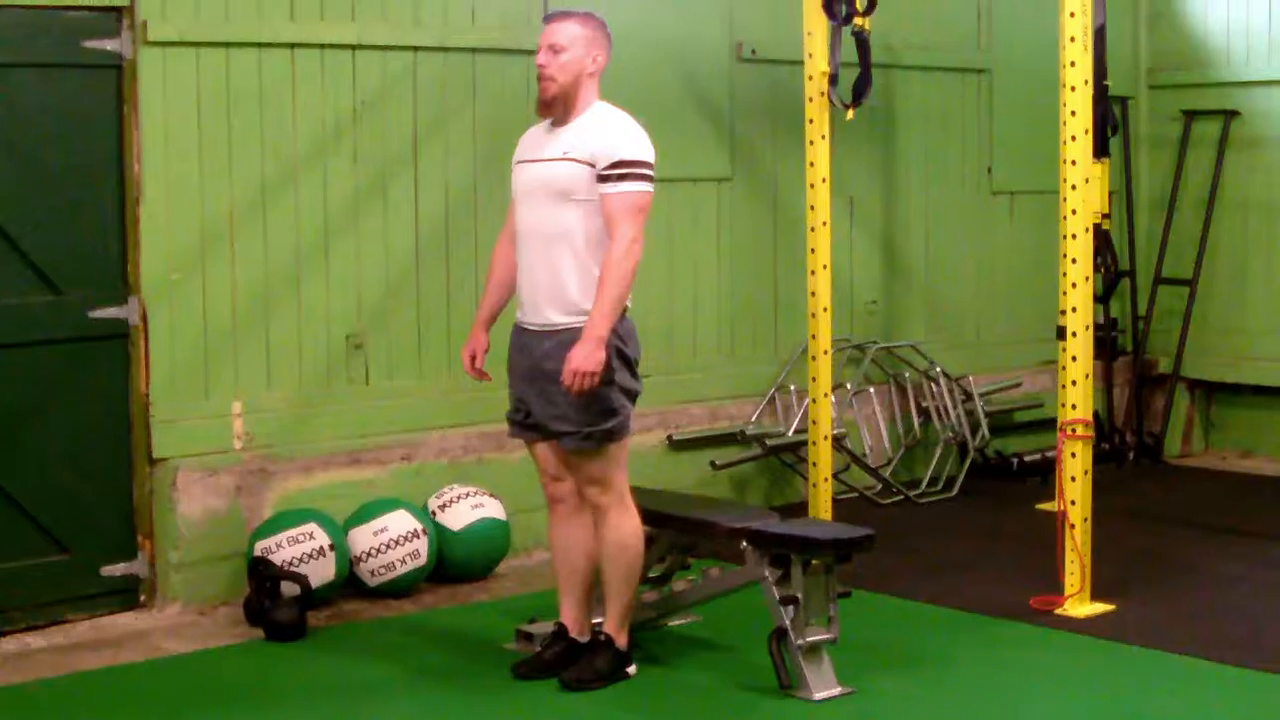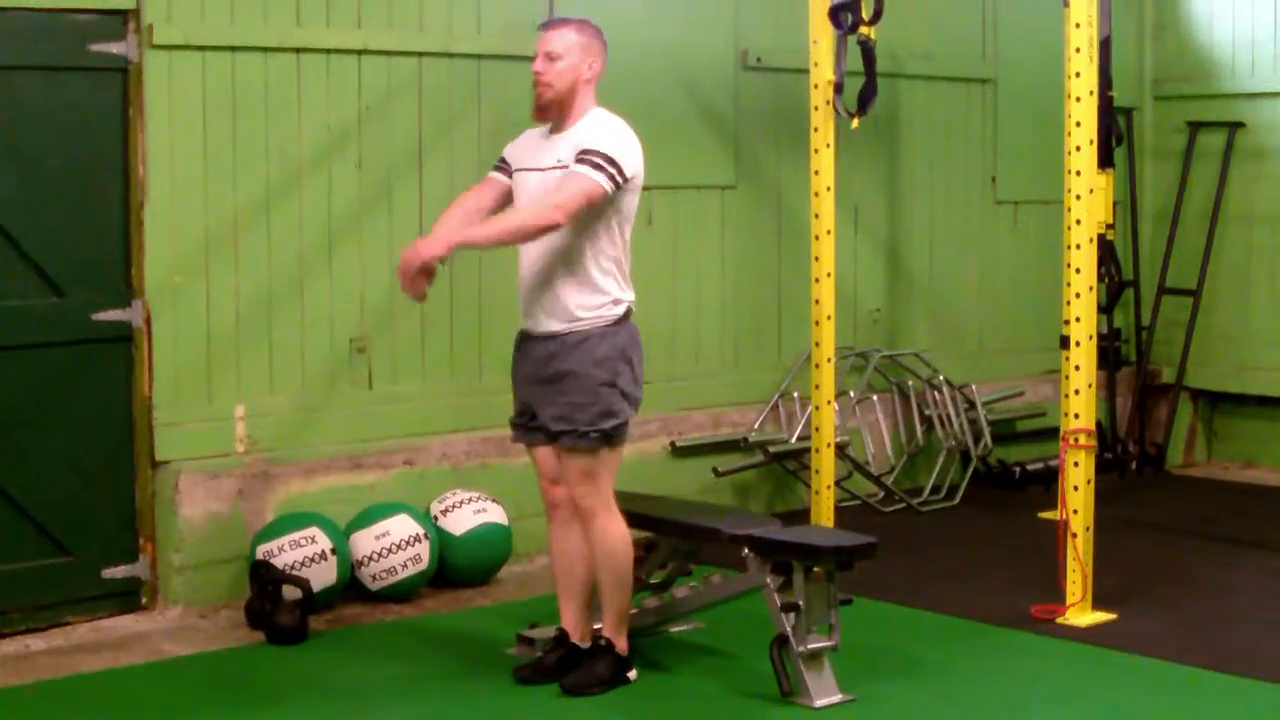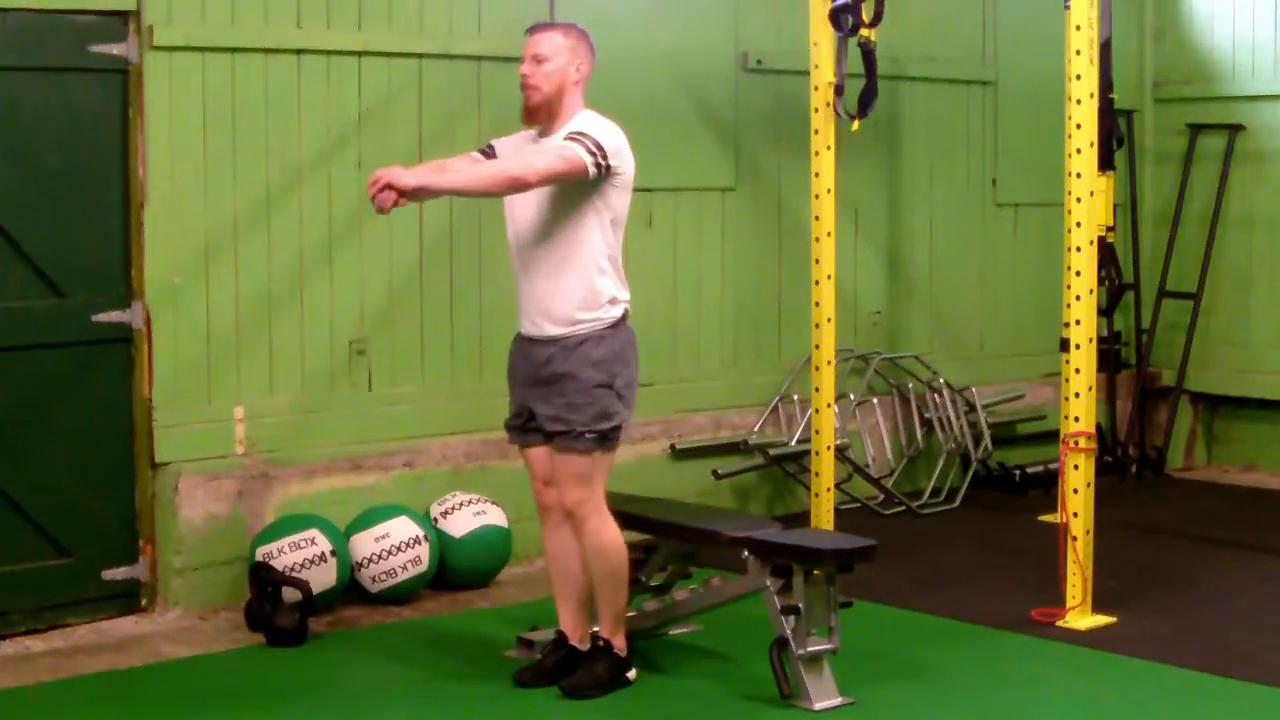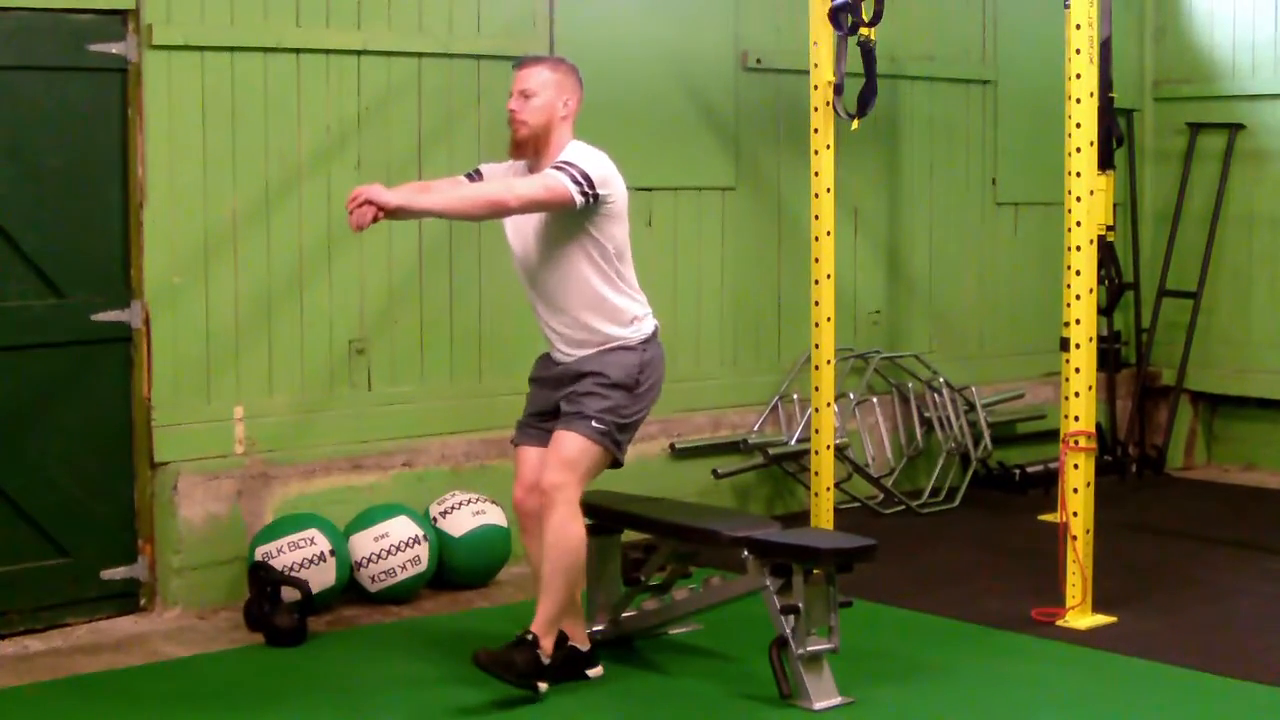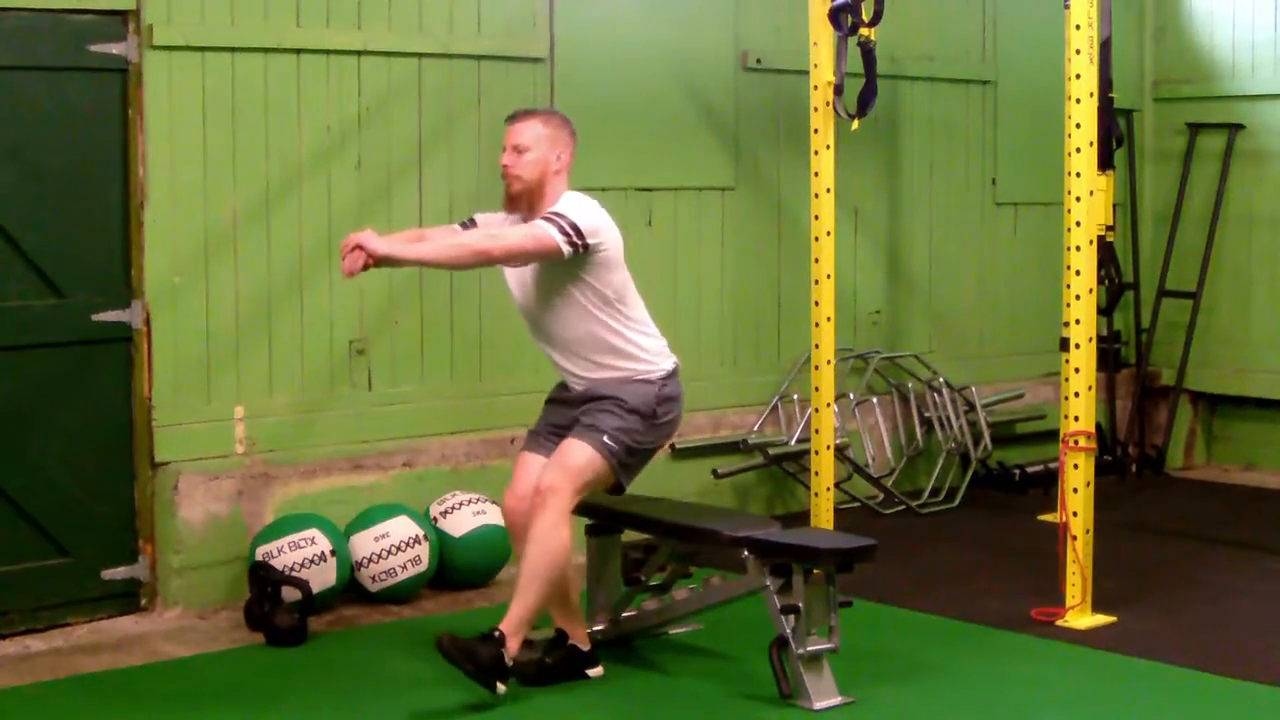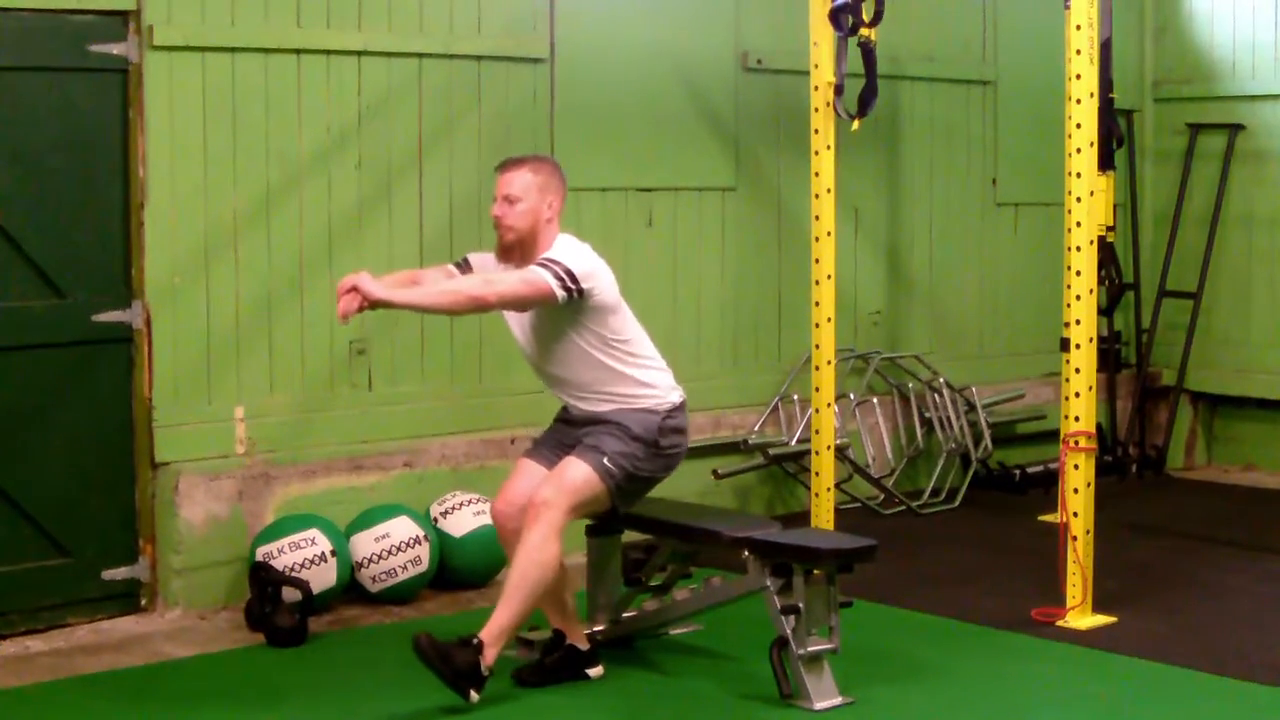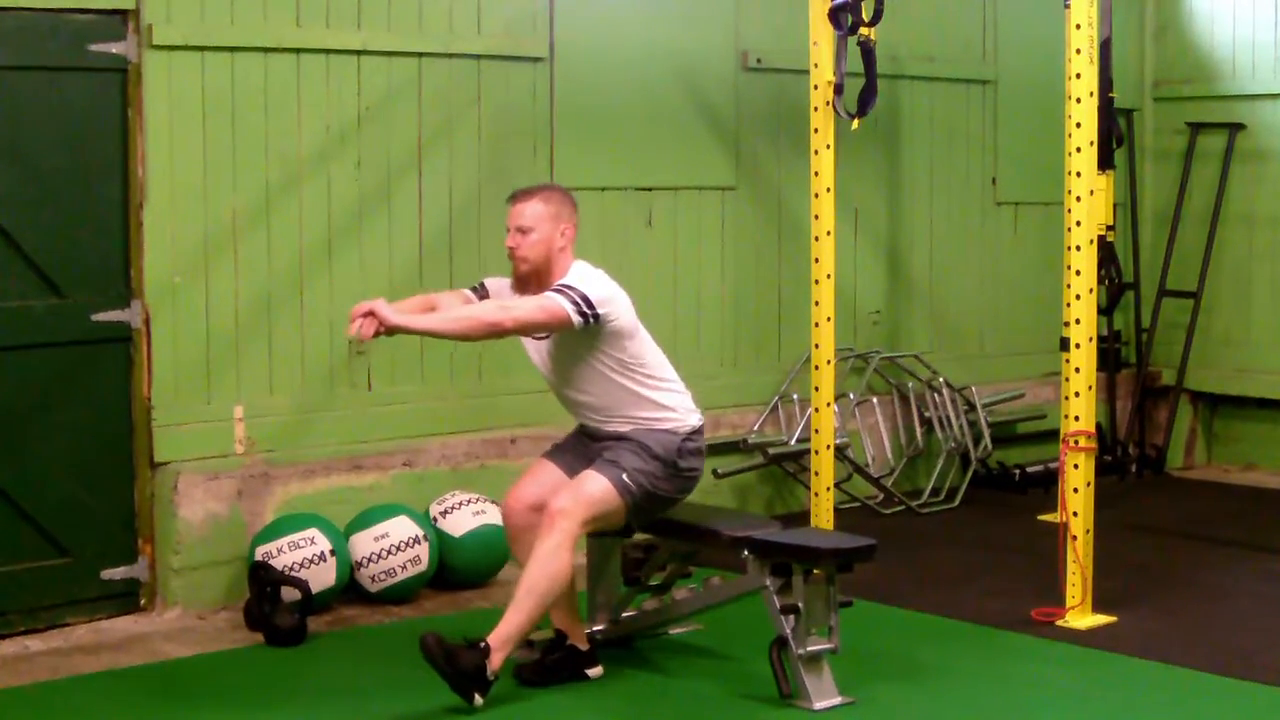
dt=0.5s
person 1, frame 1
left shoulder: (616, 135)
right shoulder: (530, 141)
left elbow: (625, 244)
left wrist: (594, 336)
right wrist: (482, 324)
left hip: (585, 341)
right hip: (531, 338)
left knee: (605, 494)
right knee: (560, 492)
left ankle: (616, 644)
right ankle: (572, 632)
person 1, frame 2
left shoulder: (610, 138)
right shoulder: (527, 145)
left elbow: (552, 215)
right elbow: (475, 202)
left wrist: (446, 240)
right wrist: (430, 245)
left hip: (593, 342)
right hip: (537, 340)
left knee: (592, 500)
right knee: (557, 497)
left ankle: (615, 649)
right ankle: (573, 639)
person 1, frame 3
left shoulder: (598, 137)
right shoulder: (519, 142)
left elbow: (523, 178)
right elbow: (455, 168)
left wrist: (416, 182)
right wrist: (406, 180)
left hip: (590, 345)
right hip: (534, 344)
left knee: (582, 503)
right knee: (551, 501)
left ankle: (615, 650)
right ankle: (574, 641)
person 1, frame 4
left shoulder: (587, 168)
right shoulder: (509, 171)
left elbow: (504, 203)
right elbow: (439, 190)
left wrist: (397, 200)
right wrist: (387, 200)
left hip: (622, 358)
right hip: (563, 361)
left knee: (556, 487)
right knee: (529, 498)
left ankle: (539, 648)
right ankle: (575, 645)
person 1, frame 5
left shoulder: (579, 218)
right shoulder: (507, 222)
left elbow: (489, 251)
right elbow: (434, 237)
left wrist: (389, 251)
right wrist: (380, 246)
left hip: (640, 389)
right hip: (581, 389)
left knee: (553, 492)
right knee: (520, 506)
left ankle: (504, 647)
right ankle: (575, 644)
person 1, frame 6
left shoulder: (572, 262)
right shoulder: (500, 263)
left elbow: (485, 296)
right elbow: (430, 277)
left wrist: (385, 295)
right wrist: (373, 287)
left hip: (648, 420)
right hip: (586, 415)
left knee: (548, 504)
right knee: (510, 510)
left ankle: (479, 655)
right ankle: (573, 645)
person 1, frame 7
left shoulder: (588, 289)
right shoulder: (514, 289)
left elbow: (502, 322)
right elbow: (445, 302)
left wrist: (401, 322)
right wrist: (389, 312)
left hip: (665, 441)
right hip: (604, 432)
left knee: (565, 512)
right knee: (522, 506)
left ankle: (487, 660)
right ankle: (573, 645)
